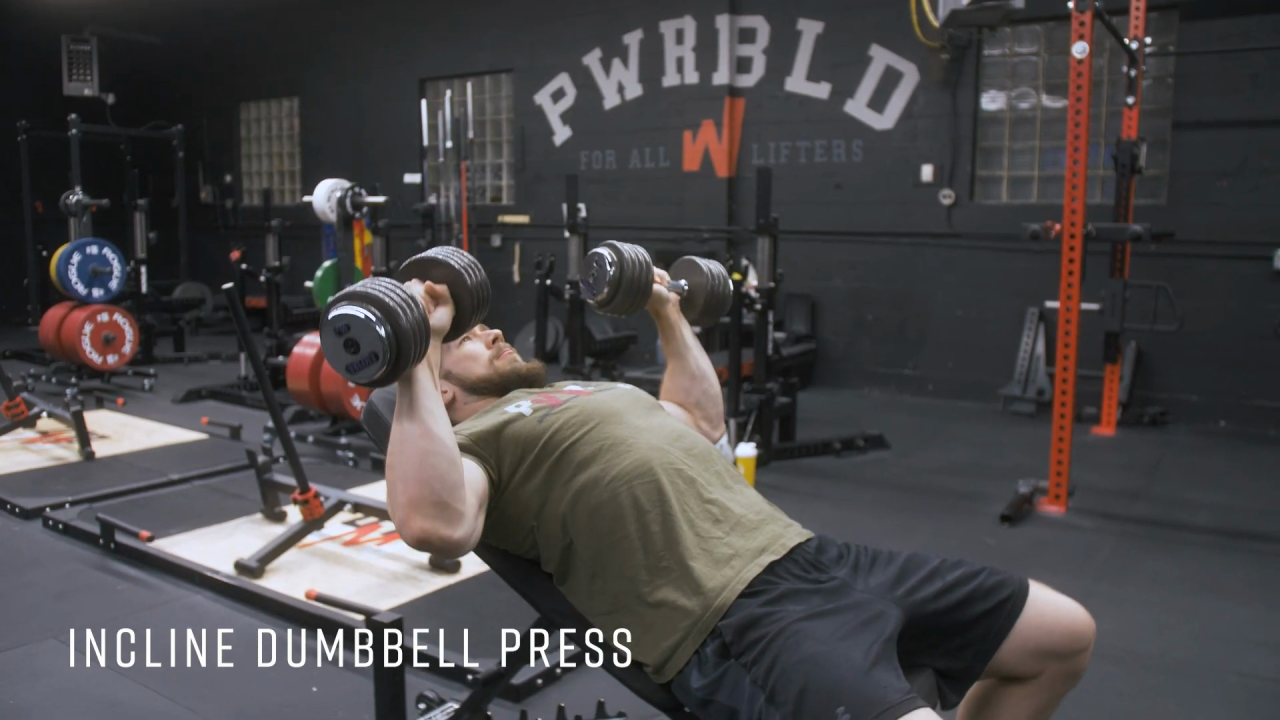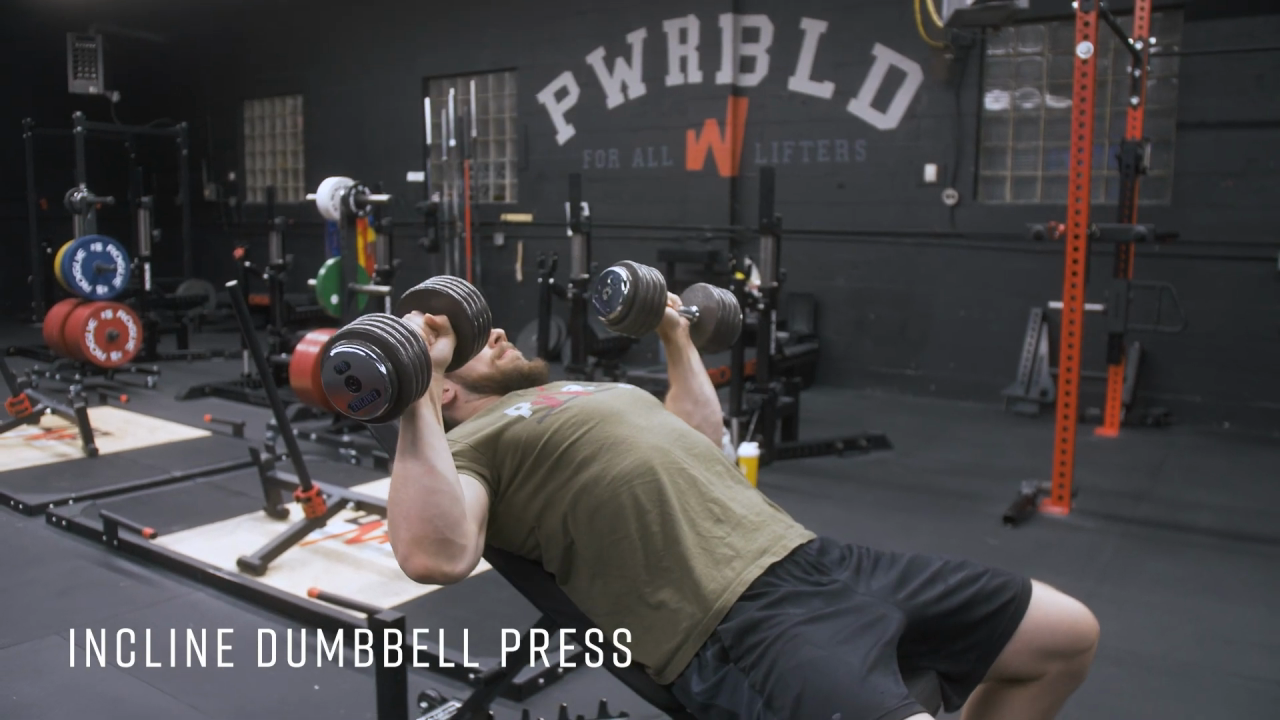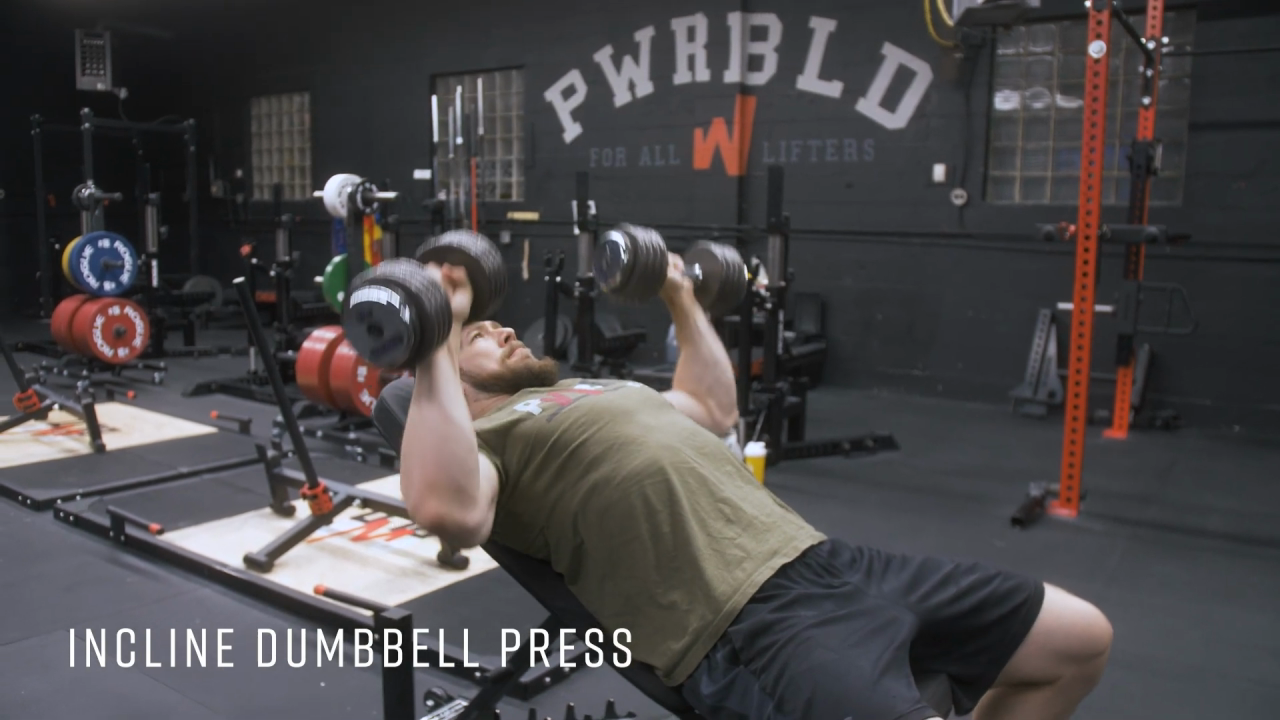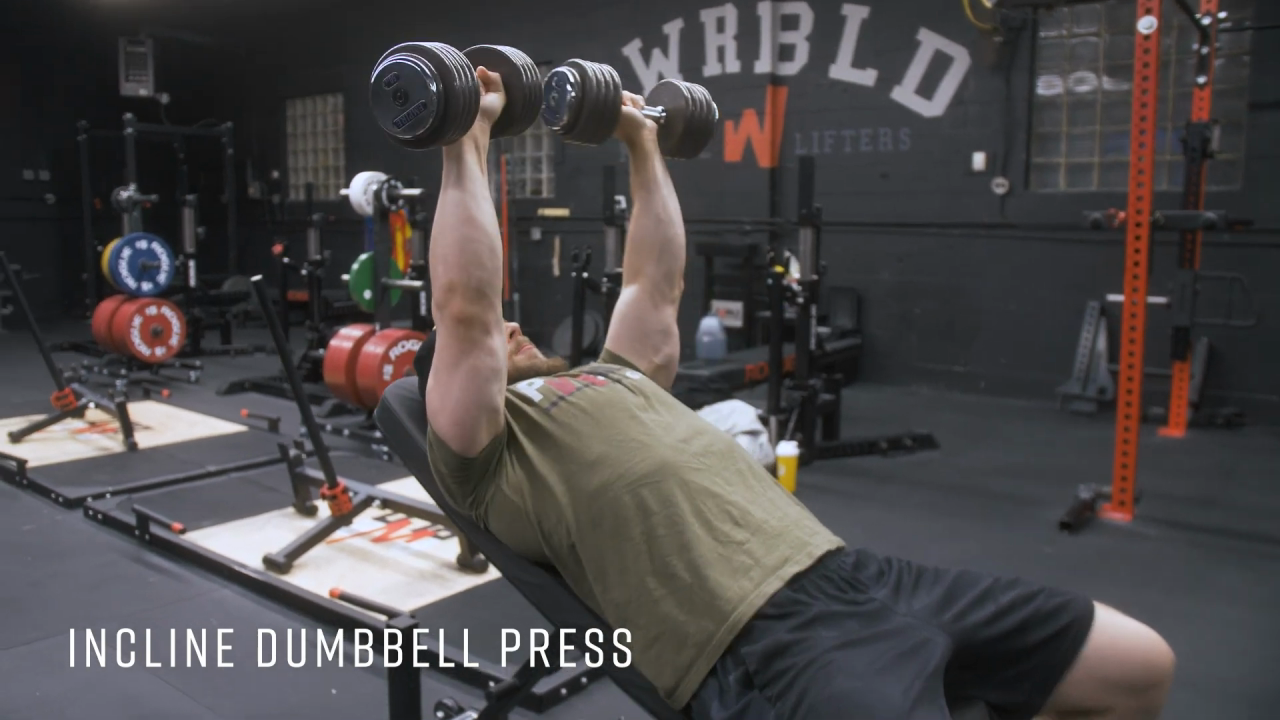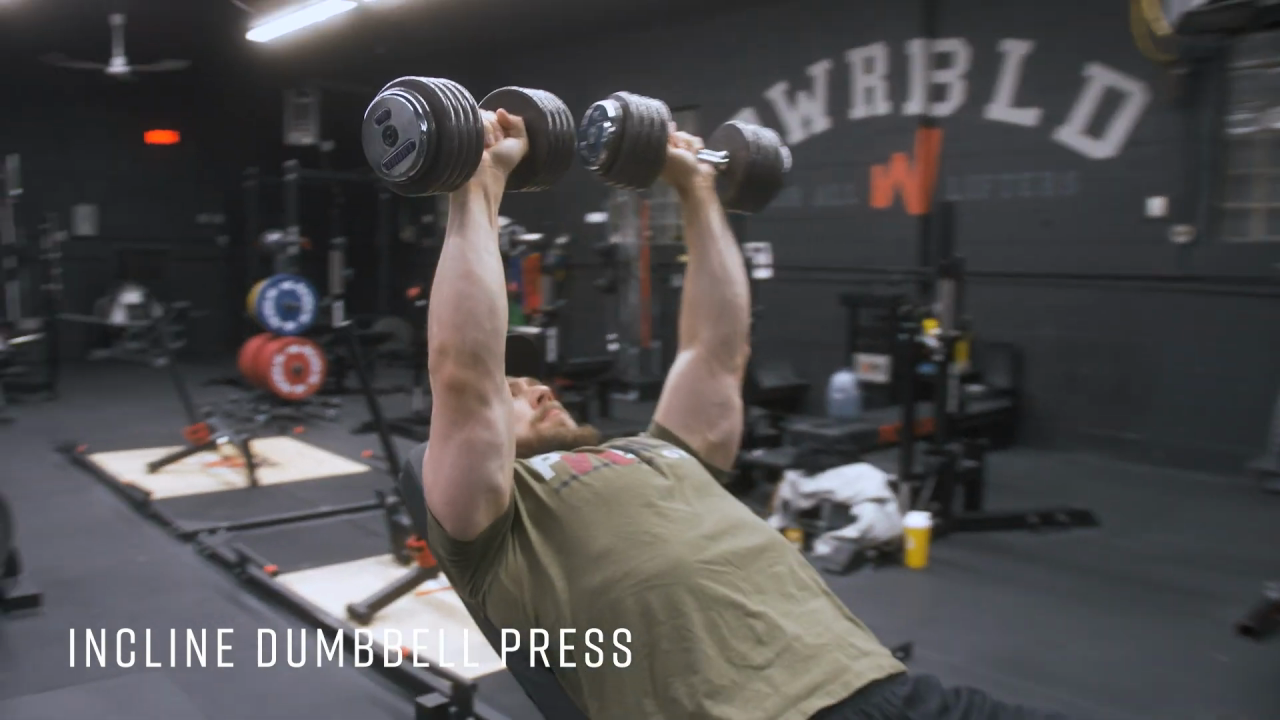
dt=0.4s
person 1, frame 1
left shoulder: (582, 396)
right shoulder: (473, 443)
left elbow: (703, 421)
right elbow: (434, 524)
left wrist: (668, 313)
right wrist: (418, 354)
left hip: (805, 558)
right hip: (733, 622)
left knee: (1064, 635)
person 1, frame 2
left shoulder: (582, 397)
right shoulder: (471, 450)
right elbow: (434, 555)
left wrist: (678, 337)
right wrist: (416, 383)
left hip: (810, 559)
right hip: (738, 623)
left knee: (1067, 637)
person 1, frame 3
left shoulder: (596, 391)
right shoulder: (484, 437)
left elbow: (716, 413)
right elbow: (449, 509)
left wrist: (683, 302)
right wrist: (436, 342)
left hip: (823, 562)
right hip: (747, 624)
left knee: (1080, 639)
person 1, frame 4
left shoulder: (610, 380)
right shoulder: (492, 449)
left elbow: (657, 283)
right elbow: (462, 310)
left wrist: (643, 147)
right wrist: (467, 144)
left hip: (848, 578)
right hip: (767, 642)
person 1, frame 5
left shoulder: (666, 455)
right shoulder: (503, 520)
left elbow: (719, 349)
right elbow: (464, 377)
left wrist: (697, 194)
right wrist: (481, 183)
